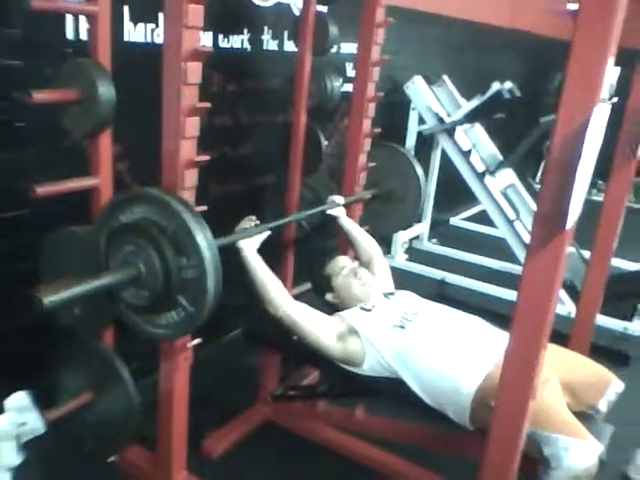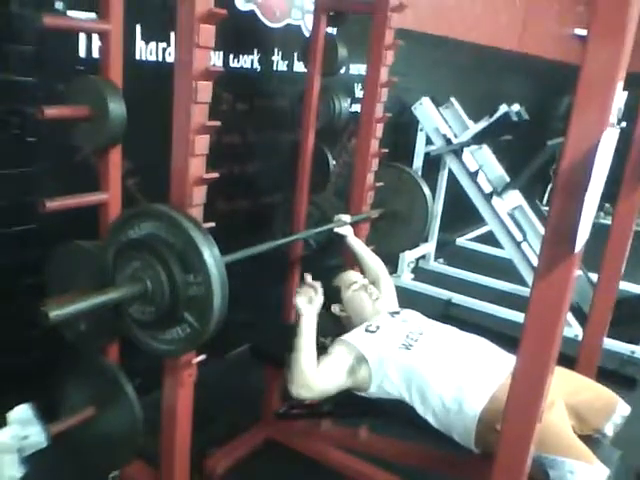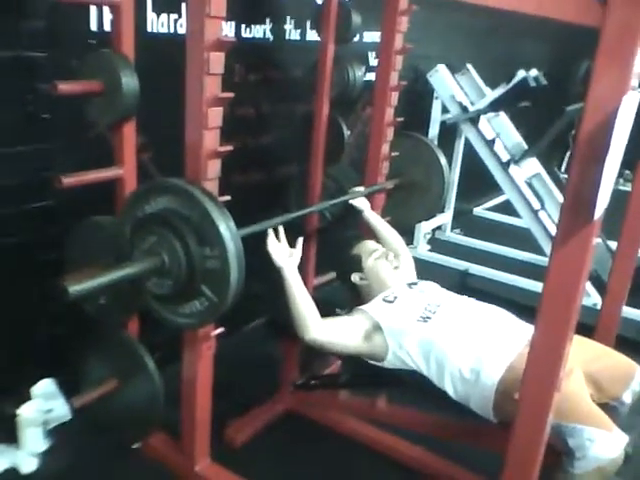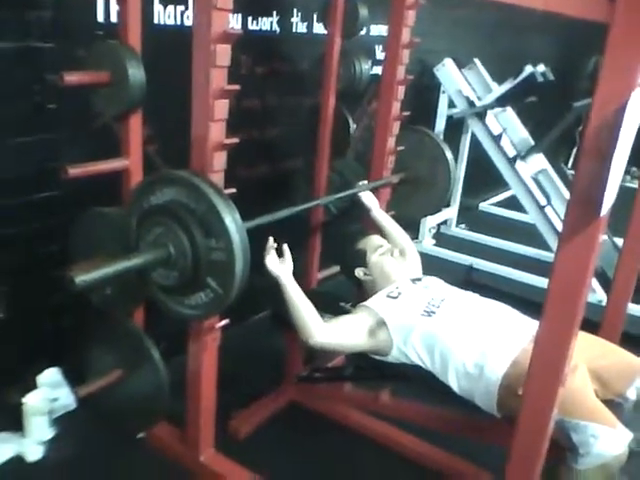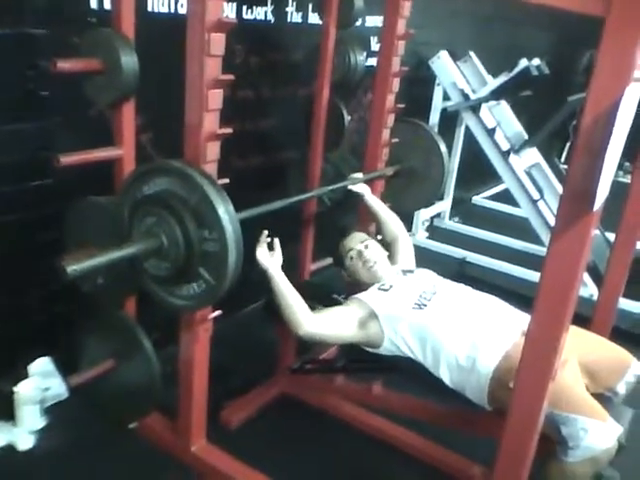
dt=1s
person 1, frame 1
left shoulder: (386, 295)
right shoulder: (346, 330)
left elbow: (374, 255)
right elbow: (284, 309)
left wrist: (344, 220)
right wrist: (249, 252)
left hip: (512, 349)
right hip: (485, 383)
left knee: (617, 396)
person 1, frame 2
left shoulder: (393, 315)
right shoulder: (352, 351)
left elbow: (382, 276)
right elbow: (304, 386)
left wrist: (351, 238)
right wrist: (306, 316)
left hip: (516, 371)
right hip: (490, 405)
left knee: (620, 419)
person 1, frame 3
left shoulder: (411, 286)
right shoulder: (371, 323)
left elbow: (401, 249)
right elbow: (313, 332)
left wrist: (368, 212)
right wrist: (288, 270)
left hip: (534, 340)
right hip: (507, 374)
right knee: (602, 450)
person 1, frame 4
left shoulder: (415, 280)
right shoulder: (374, 318)
left elbow: (408, 247)
right elbow: (316, 335)
left wrist: (374, 209)
right wrist: (285, 277)
left hip: (537, 335)
right hip: (510, 369)
right knee: (606, 449)
person 1, frame 5
left shoulder: (406, 272)
right shoulder: (365, 311)
left elbow: (400, 235)
right elbow: (306, 326)
left wrist: (369, 197)
right wrist: (273, 270)
left hip: (529, 328)
right hip: (500, 361)
right knee: (595, 442)
